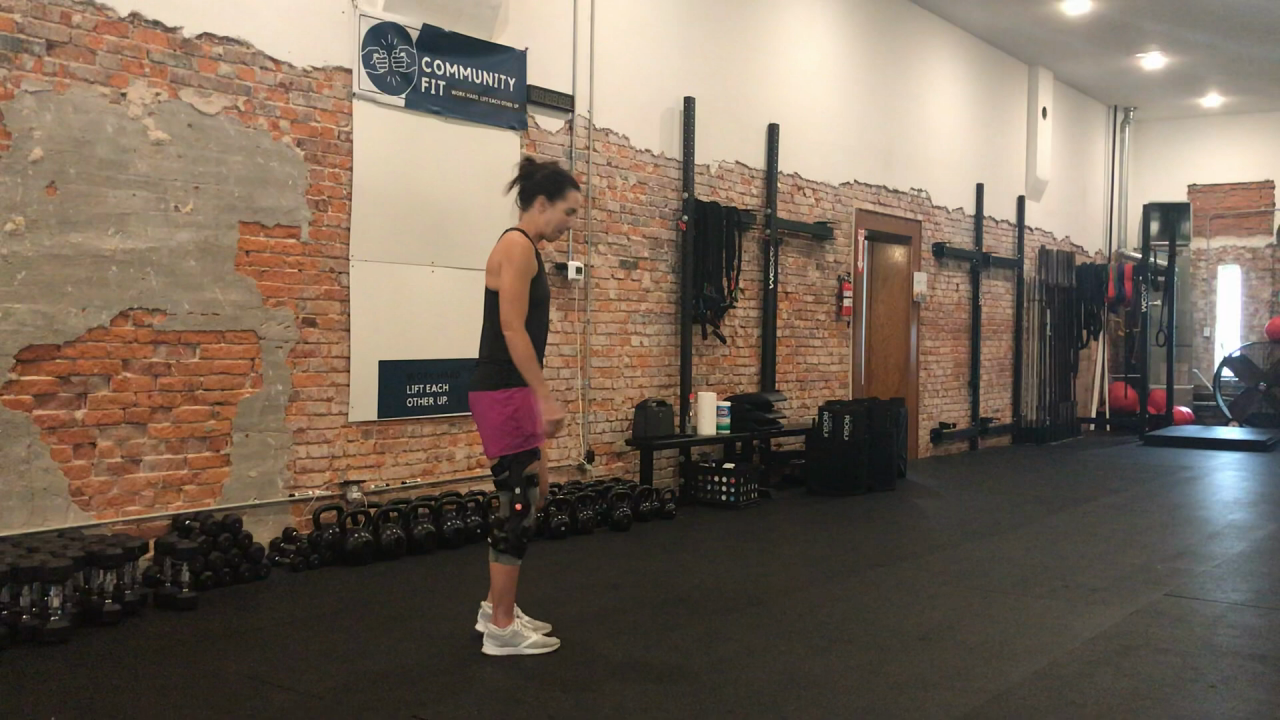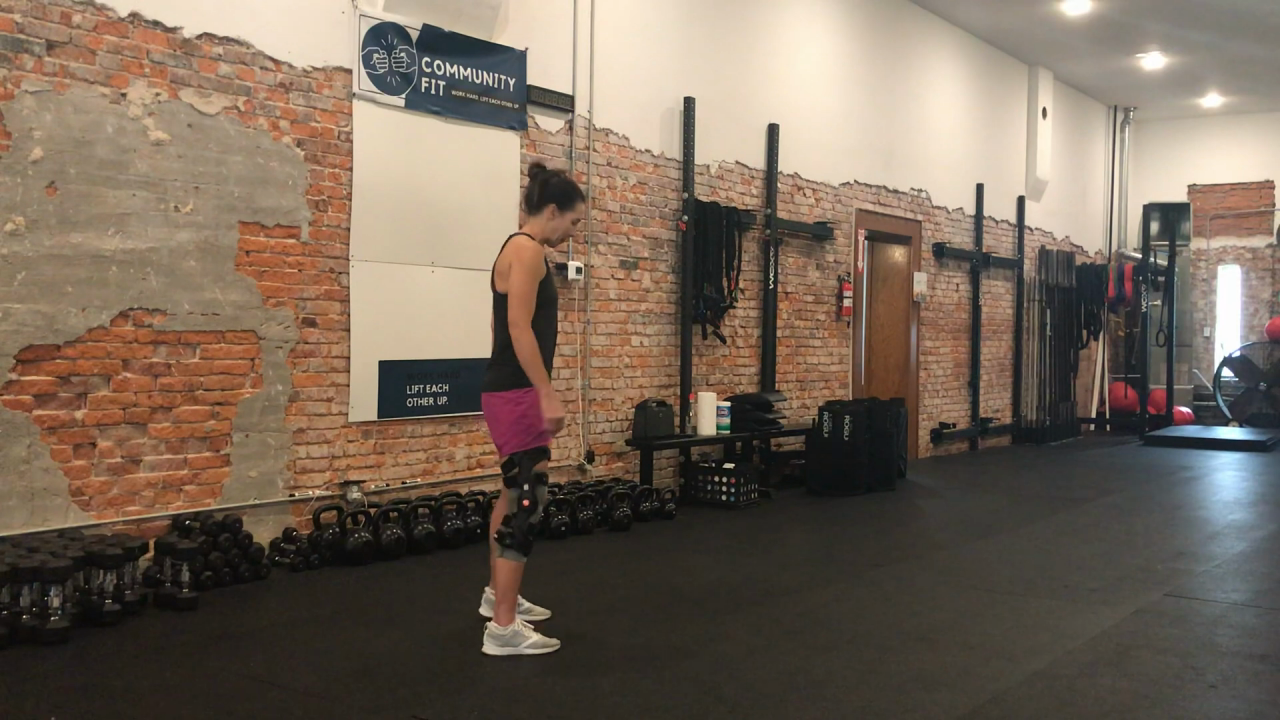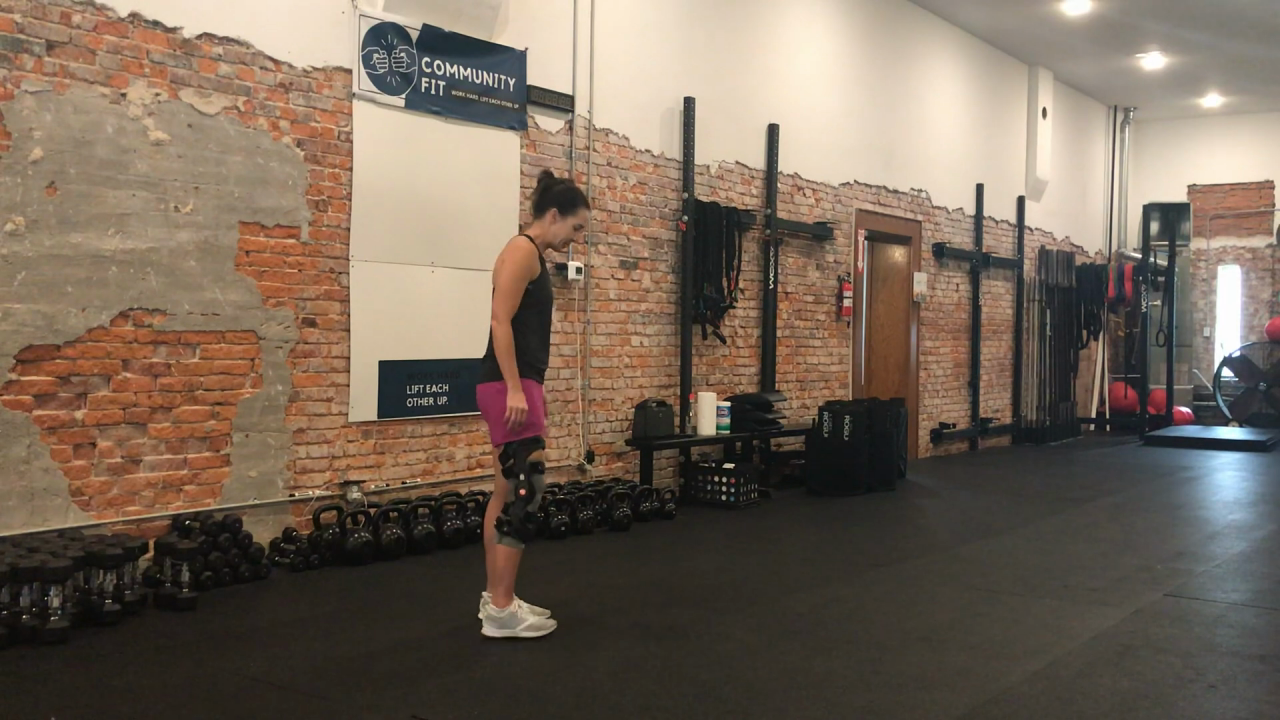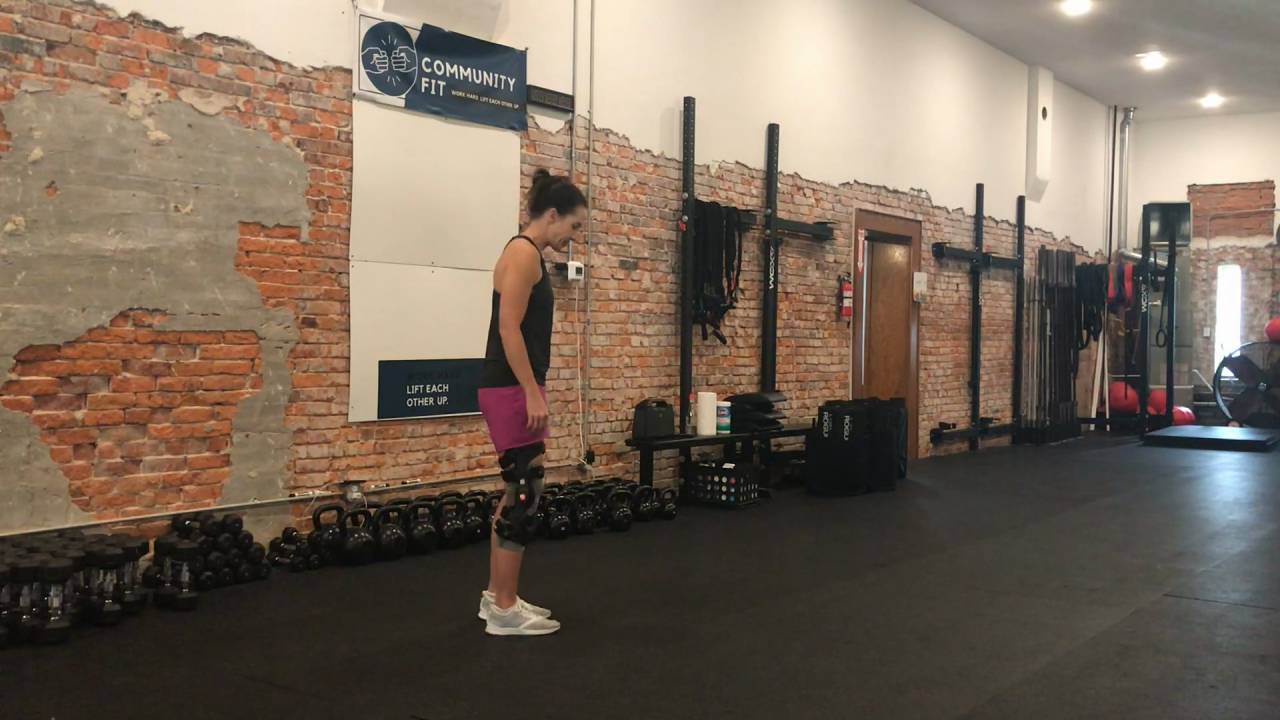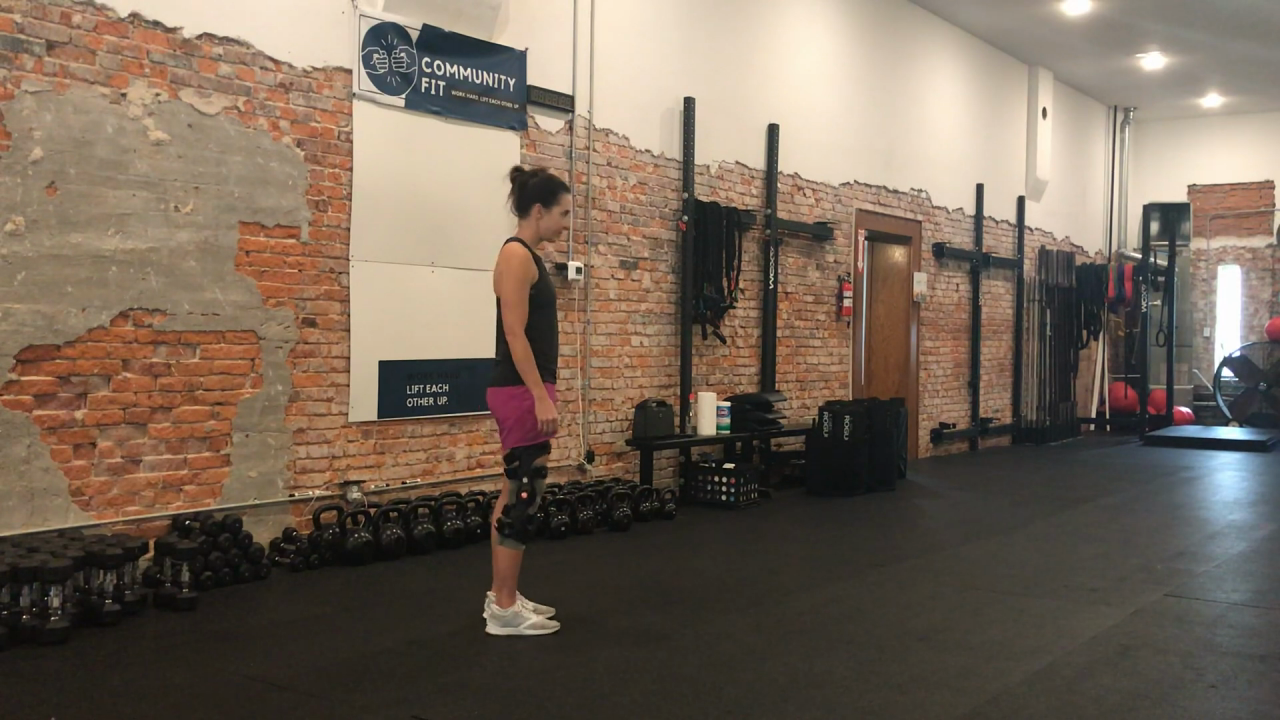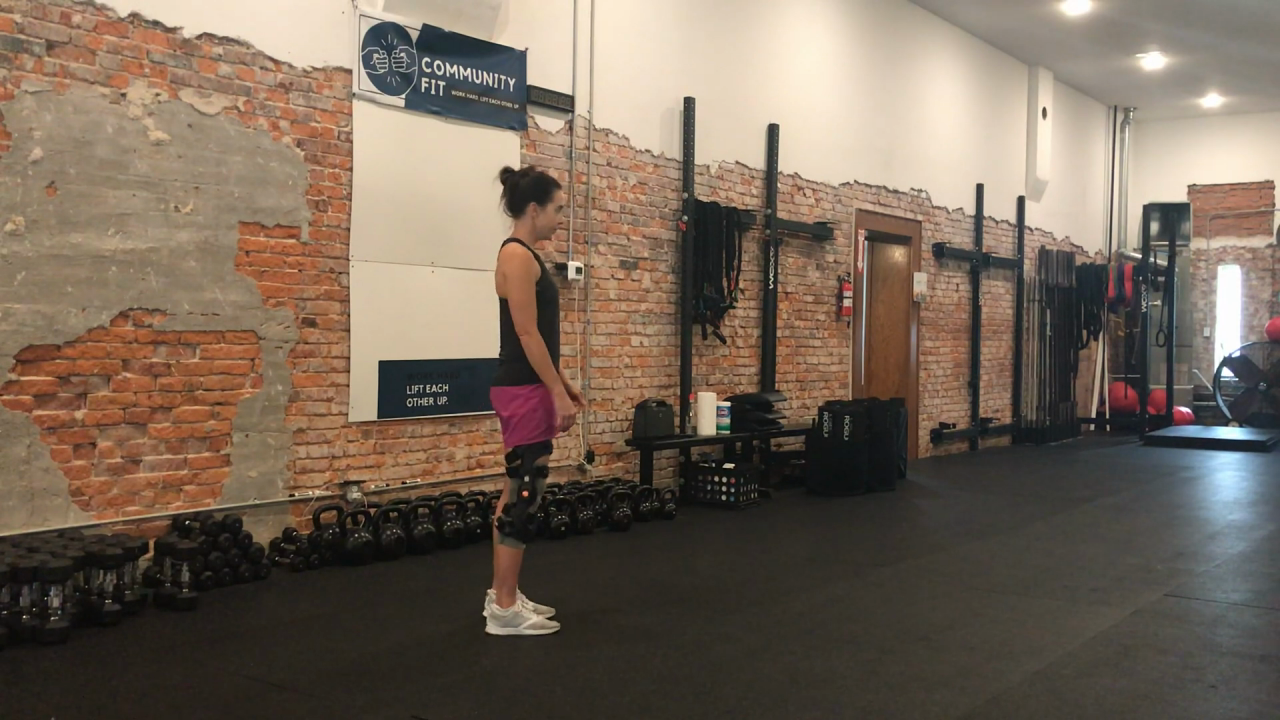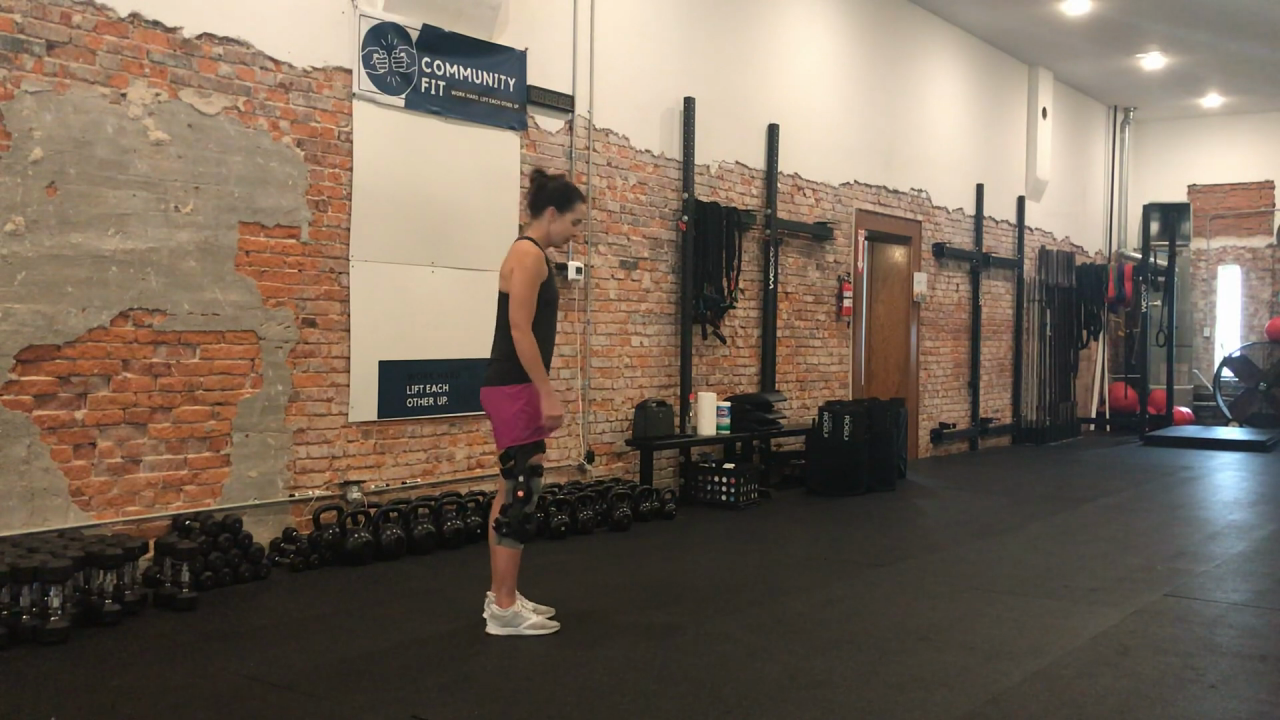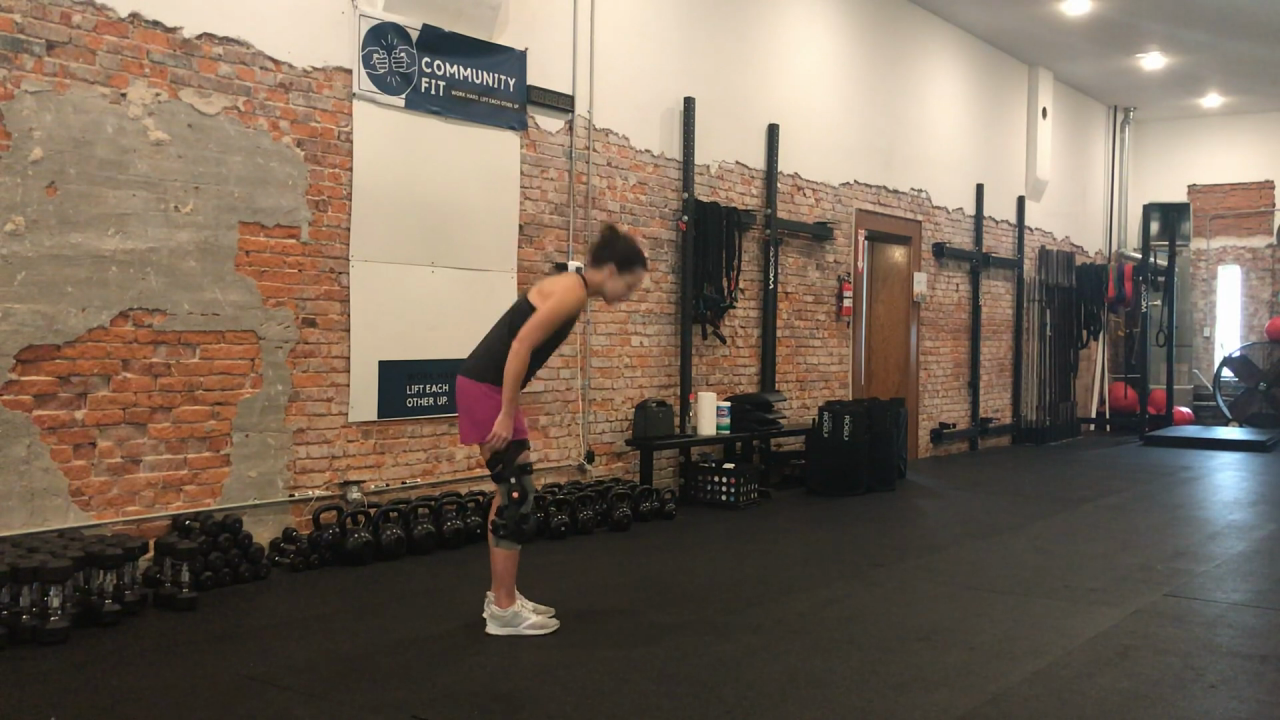
dt=0.4s
person 1, frame 1
left shoulder: (524, 248)
right shoulder: (517, 246)
right elbow: (513, 330)
right wrist: (548, 397)
left hip: (512, 391)
right hip: (504, 393)
left knee: (534, 493)
right knee: (518, 505)
left ankle: (497, 606)
right ankle: (501, 628)
person 1, frame 2
left shoulder: (518, 250)
right shoulder: (528, 250)
right elbow: (521, 329)
right wrist: (549, 396)
left hip: (509, 390)
right hip: (518, 394)
left knee: (514, 493)
right knee: (527, 503)
left ankle: (498, 593)
right ankle: (503, 629)
person 1, frame 3
left shoulder: (533, 255)
right shoulder: (523, 250)
right elbow: (500, 322)
left wrist: (530, 386)
right wrist: (516, 389)
left hip: (518, 385)
right hip: (507, 388)
left knee: (507, 492)
right knee: (525, 492)
left ankle: (495, 597)
right ankle: (501, 610)
person 1, frame 4
left shoulder: (527, 254)
right shoulder: (523, 253)
right elbow: (509, 329)
left wrist: (534, 389)
right wrist: (533, 394)
left hip: (511, 388)
right hip: (511, 391)
left knee: (516, 493)
right knee: (524, 495)
left ankle: (497, 595)
right ankle: (504, 610)
person 1, frame 5
left shoulder: (527, 255)
right shoulder: (517, 255)
right elbow: (515, 334)
right wrist: (541, 398)
left hip: (522, 389)
right hip: (521, 391)
left knee: (516, 494)
right knee: (524, 496)
left ankle: (502, 596)
right ankle: (504, 611)
person 1, frame 6
left shoulder: (524, 254)
right shoulder: (518, 255)
right elbow: (528, 334)
left wrist: (563, 383)
right wrist: (557, 394)
left hip: (524, 388)
right hip: (524, 390)
left knee: (516, 492)
right knee: (525, 494)
left ankle: (502, 595)
right ankle: (504, 610)
person 1, frame 7
left shoulder: (531, 253)
right shoulder: (529, 253)
right elbow: (521, 331)
left wrist: (542, 393)
right wrist: (547, 395)
left hip: (514, 388)
right hip: (516, 389)
left knee: (514, 491)
right knee: (521, 493)
left ankle: (501, 597)
right ankle: (504, 610)
person 1, frame 8
left shoulder: (571, 287)
right shoulder: (573, 292)
right elbow: (520, 346)
left wrist: (510, 413)
right wrist: (506, 416)
left hip: (485, 384)
right hip: (485, 388)
left knee: (512, 491)
right knee: (516, 494)
left ankle: (502, 597)
right ankle: (504, 610)
